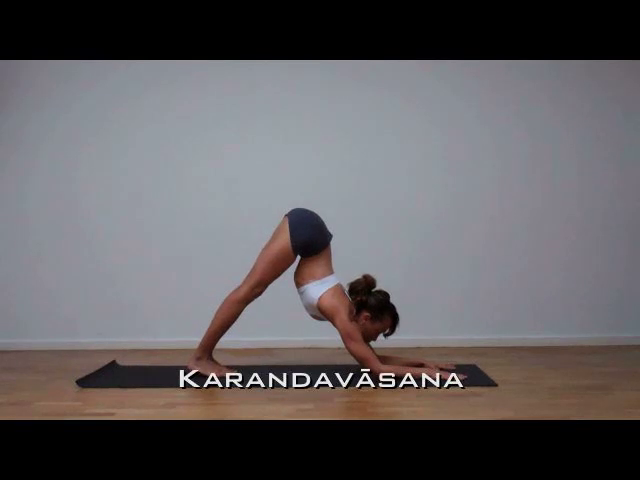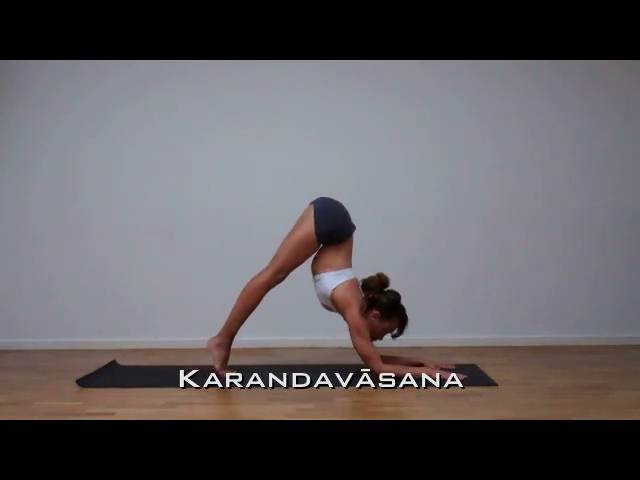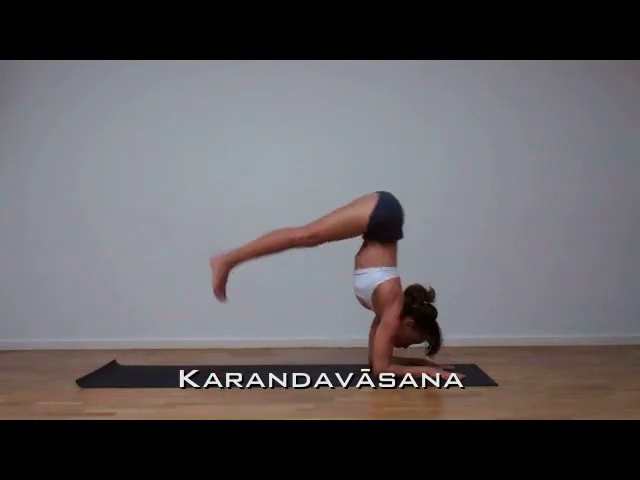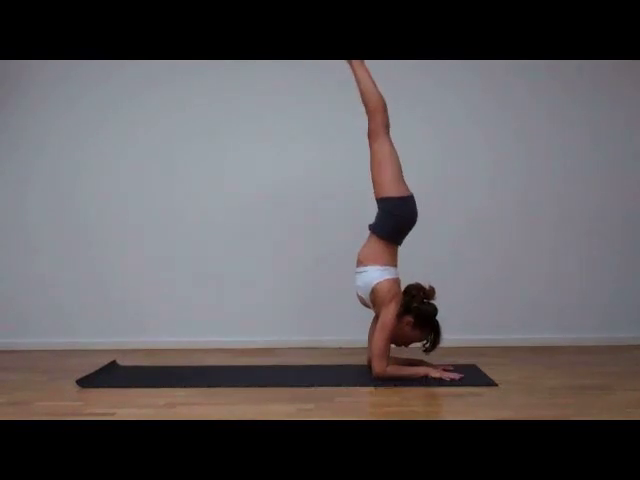
dt=1s
person 1, frame 1
left shoulder: (350, 313)
right shoulder: (344, 317)
left elbow: (373, 358)
right elbow: (377, 369)
left wrist: (421, 362)
right wrist: (426, 373)
left hip: (306, 228)
right hip: (302, 228)
left knee: (252, 291)
right knee: (249, 289)
right ankle: (200, 356)
person 1, frame 2
left shoulder: (359, 307)
right shoulder: (355, 312)
left elbow: (374, 356)
right elbow: (377, 367)
left wrist: (420, 362)
right wrist: (425, 371)
left hip: (329, 218)
left knee: (274, 276)
right knee: (272, 275)
right ankle: (222, 340)
person 1, frame 3
right shoulder: (392, 307)
right elbow: (380, 368)
left wrist: (420, 362)
right wrist: (423, 370)
left knee: (303, 237)
right knee: (304, 235)
right ankle: (228, 260)
person 1, frame 4
right shoulder: (392, 307)
right elbow: (380, 368)
right wrist: (426, 369)
left hip: (394, 214)
right hip: (395, 213)
right knee: (378, 131)
